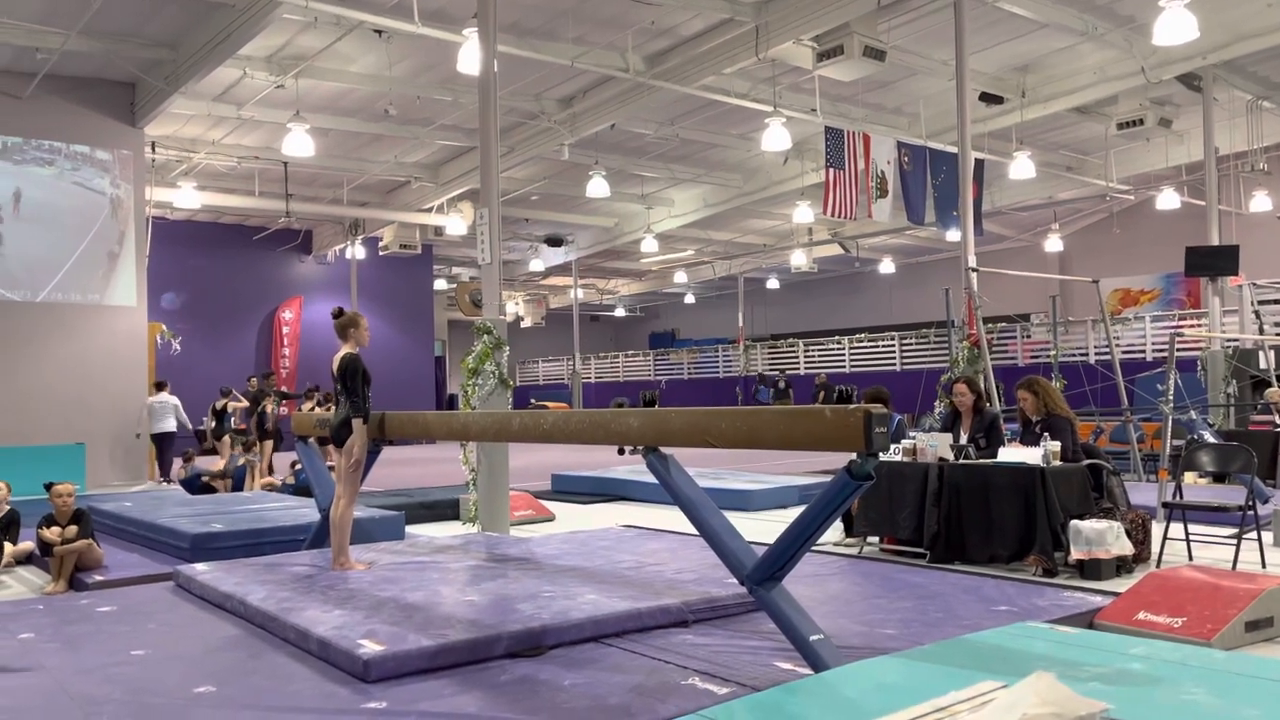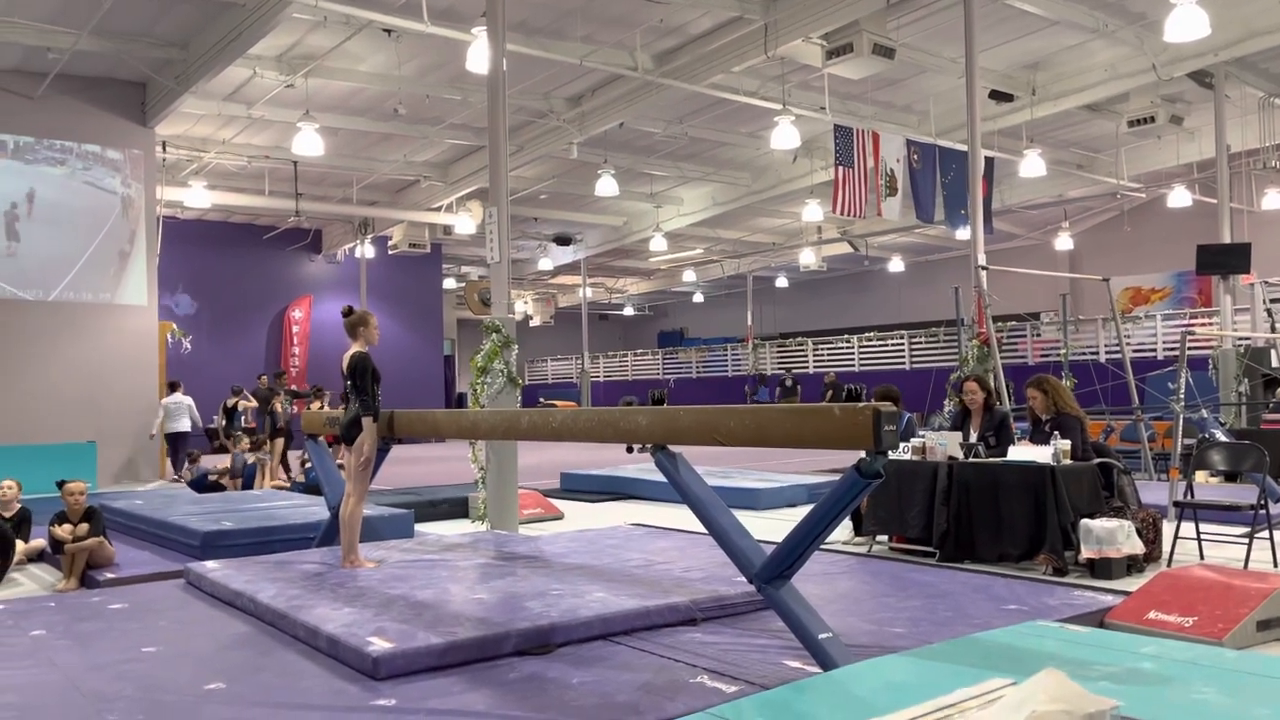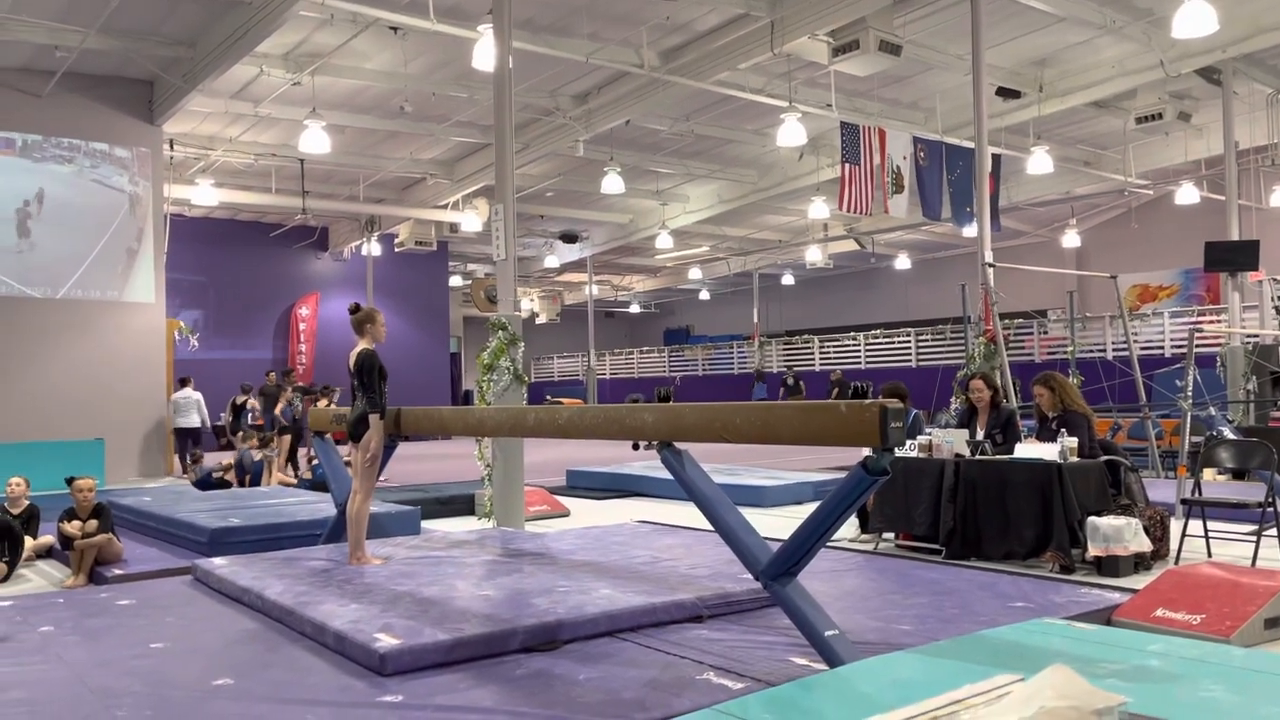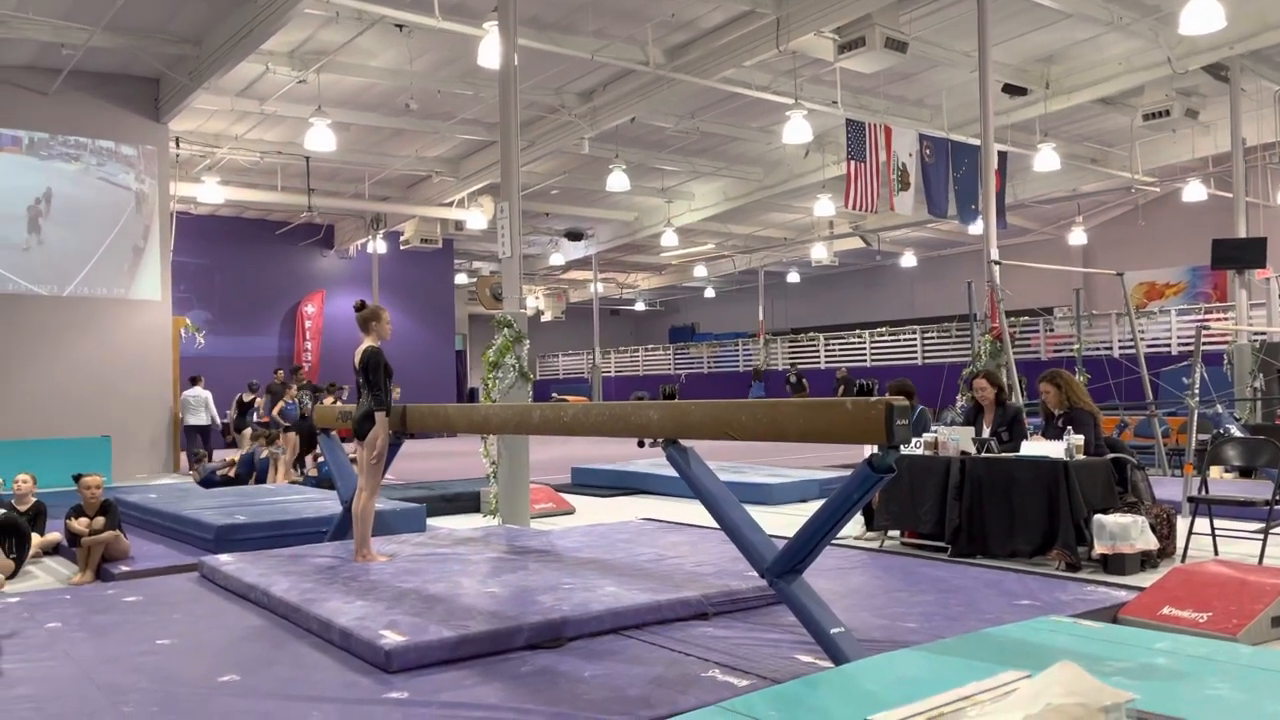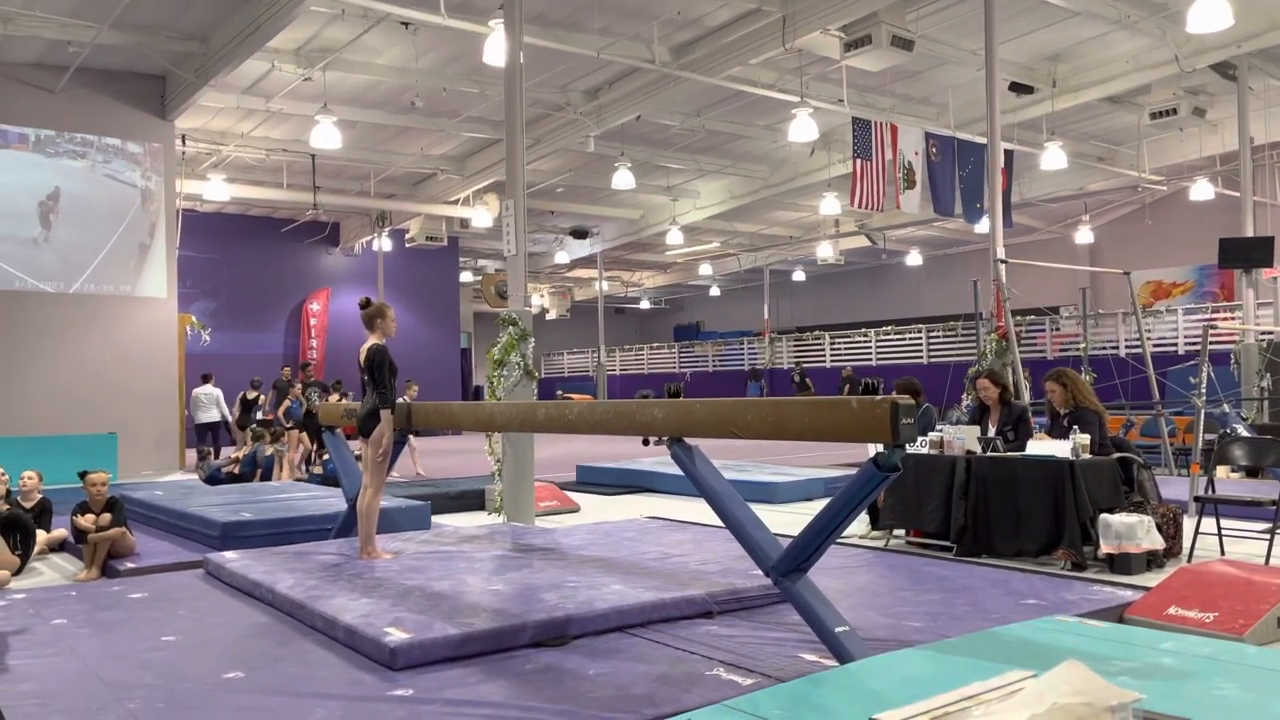
dt=0.2s
person 1, frame 1
left shoulder: (337, 359)
right shoulder: (354, 360)
right elbow: (356, 403)
right wrist: (359, 441)
left hip: (338, 426)
right hip: (350, 429)
left knee: (340, 495)
right knee: (349, 496)
left ankle: (337, 556)
right ankle: (343, 559)
person 1, frame 2
left shoulder: (347, 358)
right shoulder: (363, 358)
right elbow: (366, 401)
right wrist: (369, 440)
left hip: (348, 425)
right hip: (360, 428)
left knee: (349, 493)
right knee: (358, 494)
left ankle: (347, 555)
right ankle: (352, 557)
person 1, frame 3
left shoulder: (353, 355)
right shoulder: (370, 356)
right elbow: (373, 398)
right wrist: (376, 437)
left hip: (355, 421)
right hip: (367, 424)
left knee: (356, 490)
right knee: (365, 492)
left ankle: (354, 551)
right ankle: (359, 554)
person 1, frame 4
left shoulder: (359, 352)
right shoulder: (375, 353)
right elbow: (378, 396)
right wrist: (382, 434)
left hip: (360, 419)
right hip: (372, 422)
left knee: (362, 488)
right knee: (371, 489)
left ankle: (359, 549)
right ankle: (365, 551)
person 1, frame 5
left shoulder: (364, 350)
right shoulder: (380, 351)
right elbow: (383, 393)
right wrist: (388, 432)
left hip: (365, 417)
right hip: (377, 420)
left knee: (366, 485)
right knee: (376, 487)
left ankle: (364, 546)
right ankle: (370, 548)
